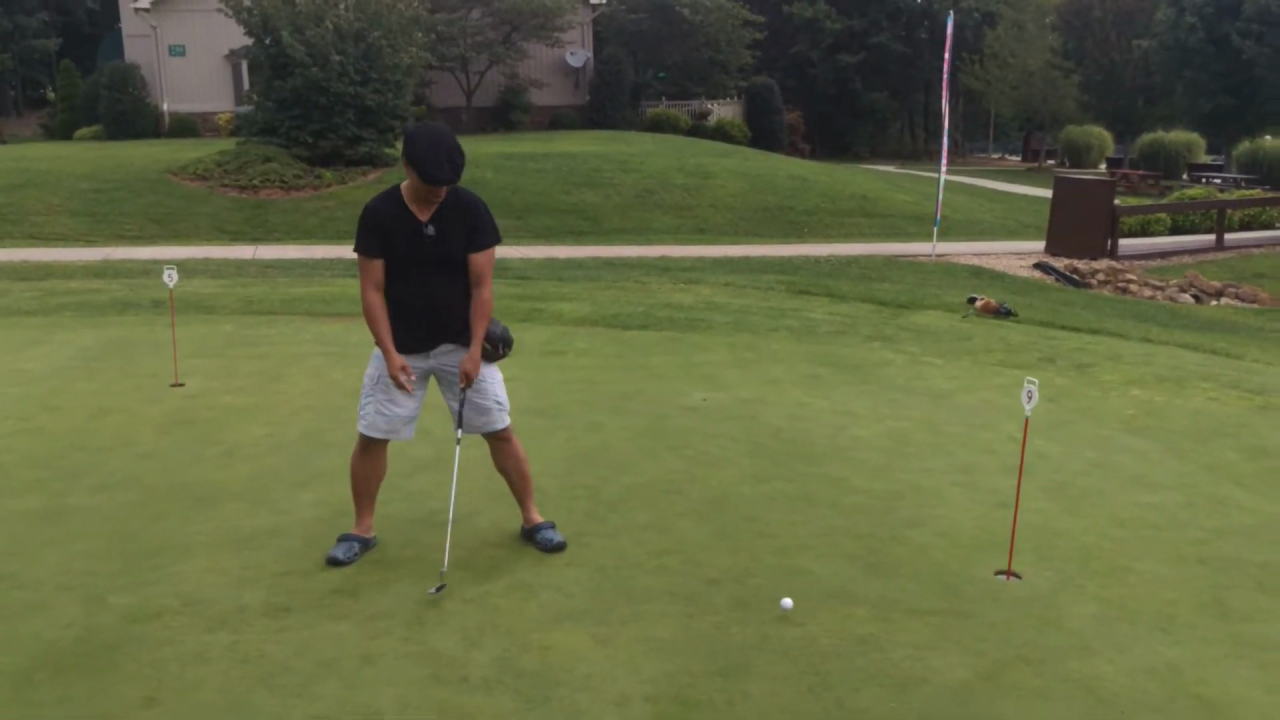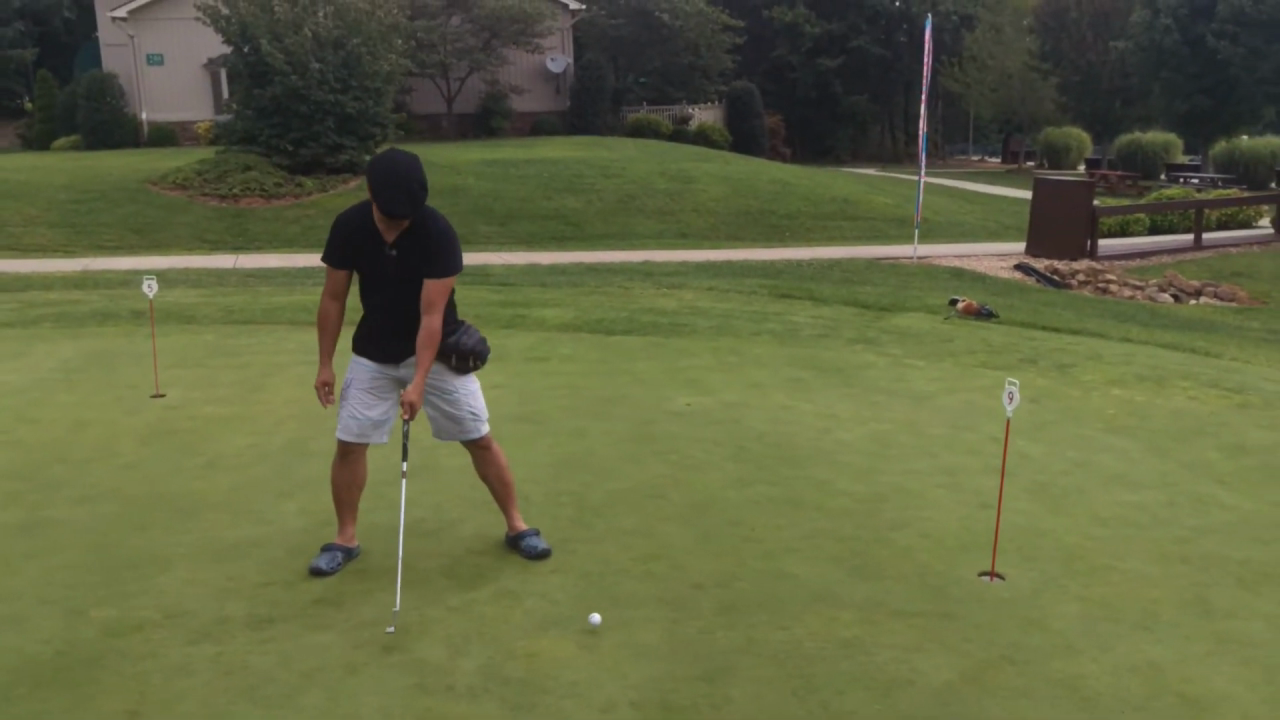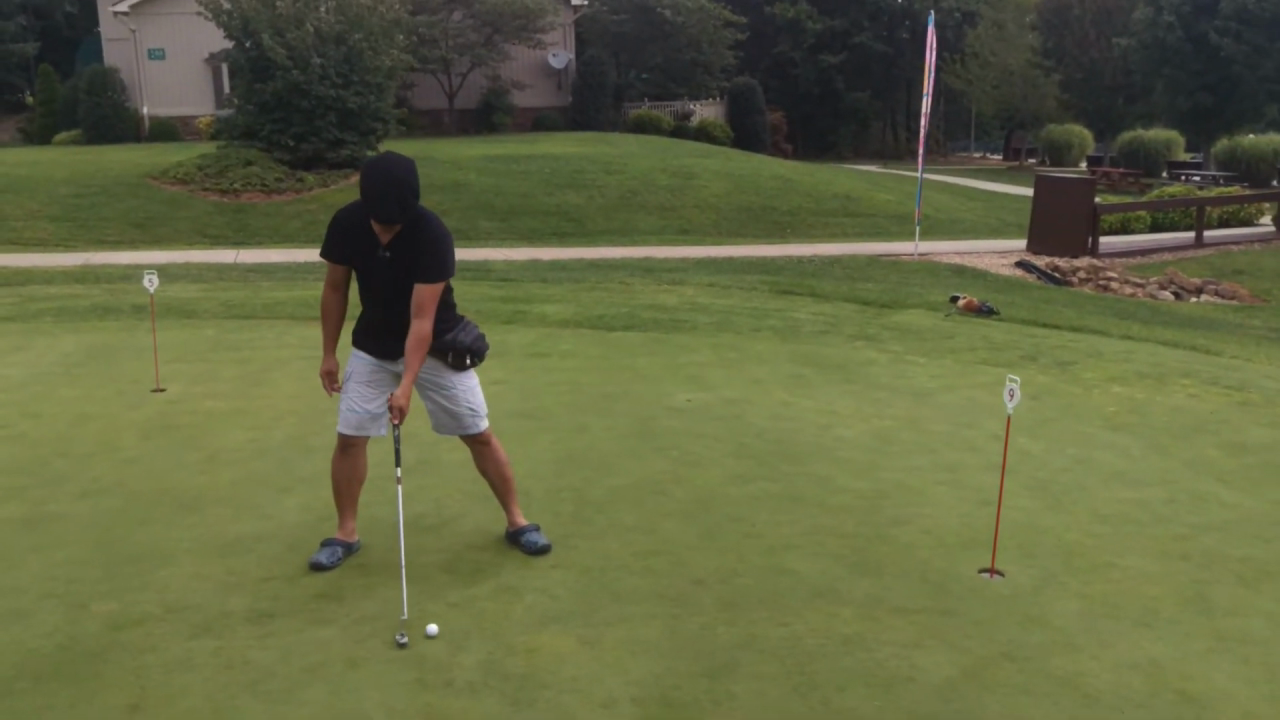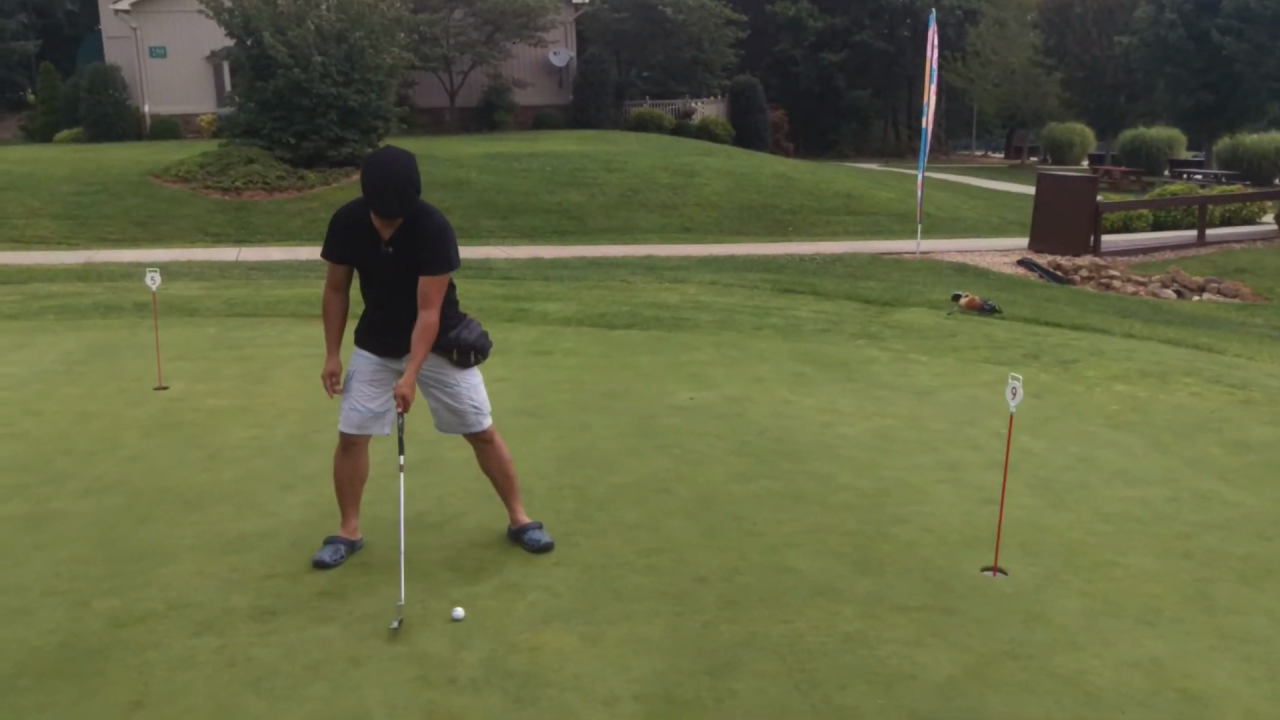
dt=0.4s
person 1, frame 1
left shoulder: (471, 210)
right shoulder: (378, 214)
left elbow: (481, 286)
right elbow: (372, 291)
left wrist: (475, 349)
right wrist: (390, 353)
left hip: (460, 341)
right hip: (401, 346)
left knee: (500, 431)
right knee: (371, 436)
left ankle: (532, 518)
right ankle: (362, 529)
person 1, frame 2
left shoulder: (438, 233)
right shoulder: (348, 227)
left elbow: (432, 316)
right elbow: (333, 298)
left wrist: (418, 381)
right wrist: (325, 364)
left hip: (437, 351)
right hip: (374, 353)
left knee: (479, 439)
right knee: (349, 443)
left ankle: (516, 525)
right ankle: (345, 538)
person 1, frame 3
left shoulder: (432, 234)
right shoulder: (346, 224)
left elbow: (421, 319)
right elbow: (335, 290)
left wrist: (406, 385)
right wrist: (329, 353)
left hip: (437, 346)
right hip: (373, 347)
left knee: (479, 433)
right knee: (349, 437)
left ankle: (517, 521)
right ankle: (346, 533)
person 1, frame 4
left shoulder: (433, 227)
right shoulder: (346, 223)
left elbow: (431, 309)
right elbow: (336, 290)
left wrist: (412, 372)
right wrist: (332, 354)
left hip: (438, 344)
right hip: (375, 346)
left knee: (482, 432)
right knee: (351, 436)
left ankle: (519, 519)
right ankle: (348, 531)
